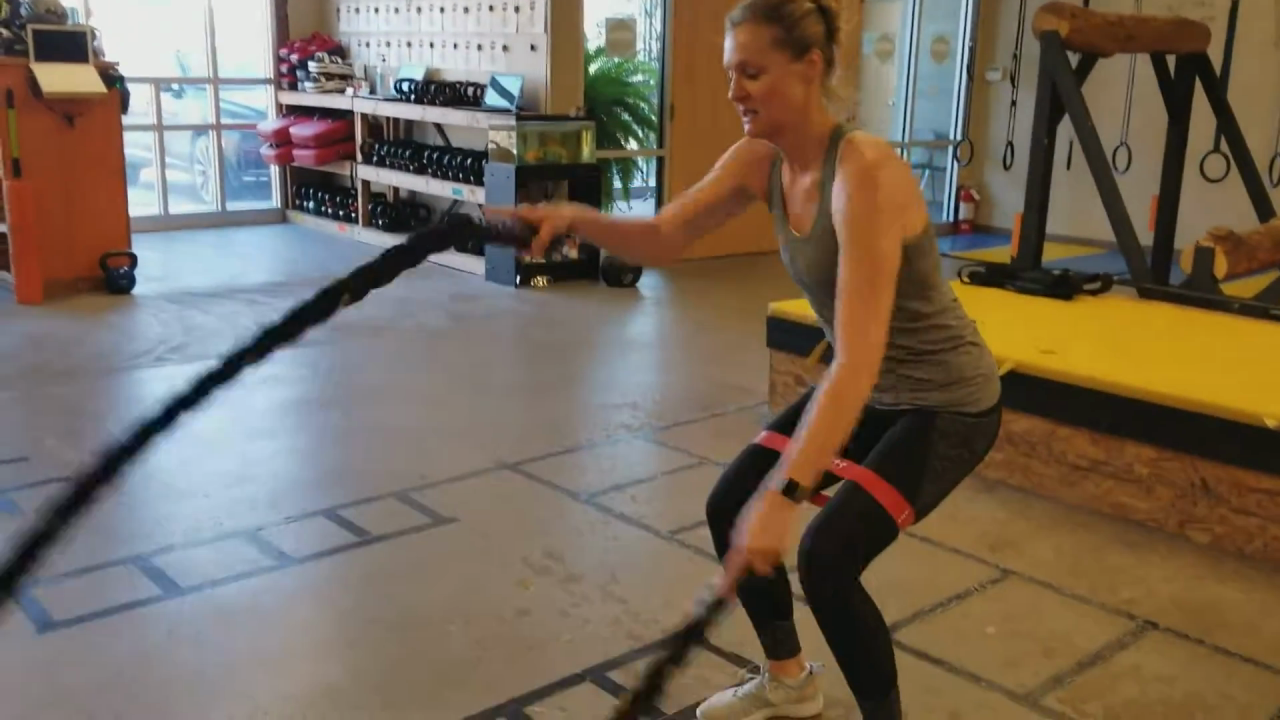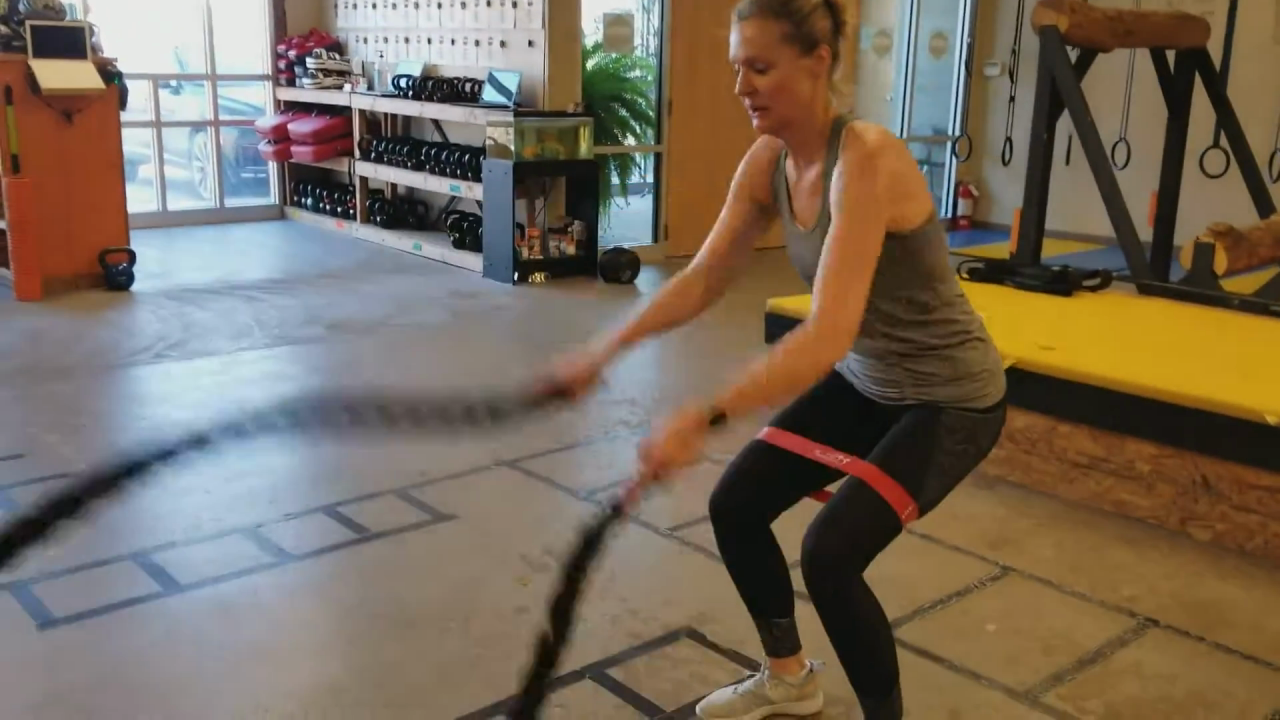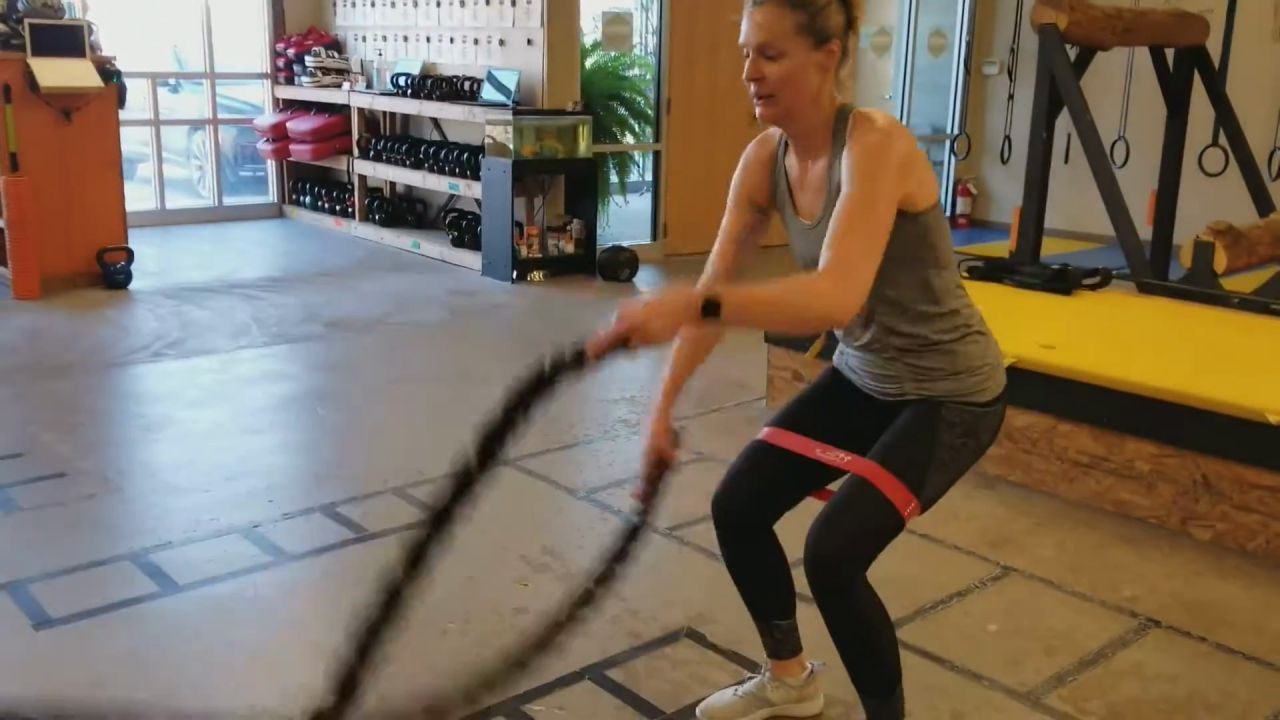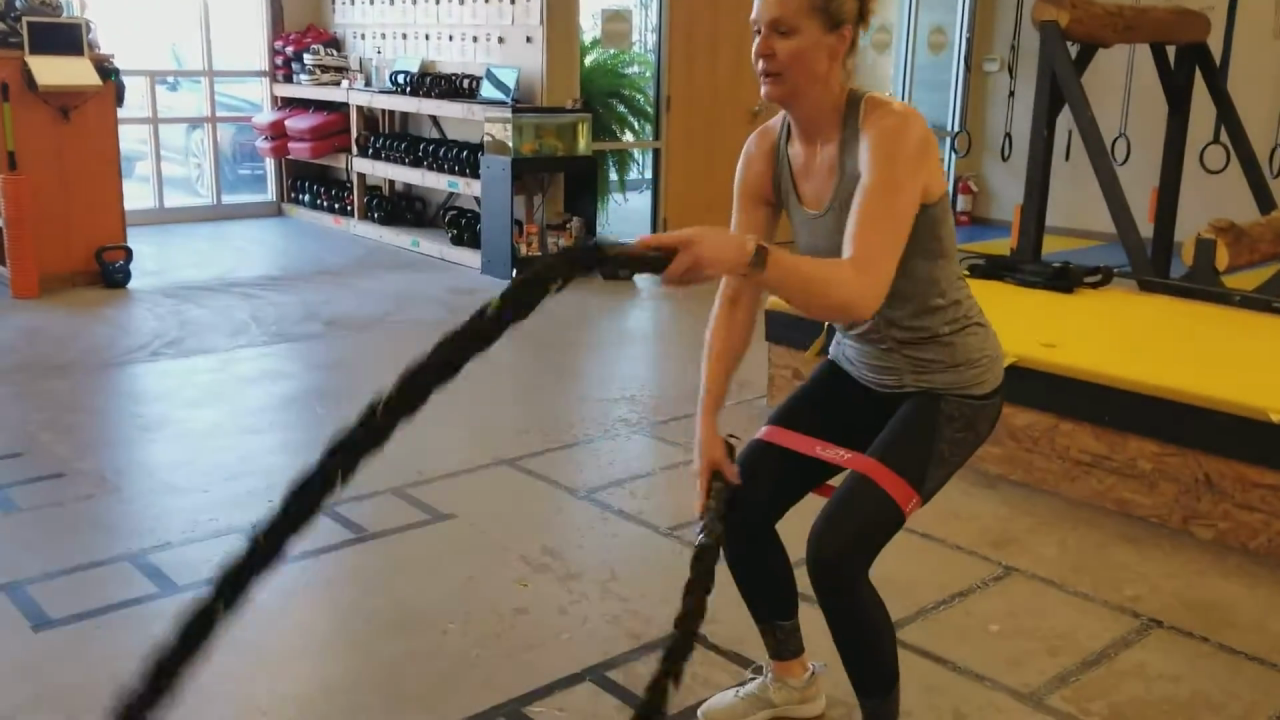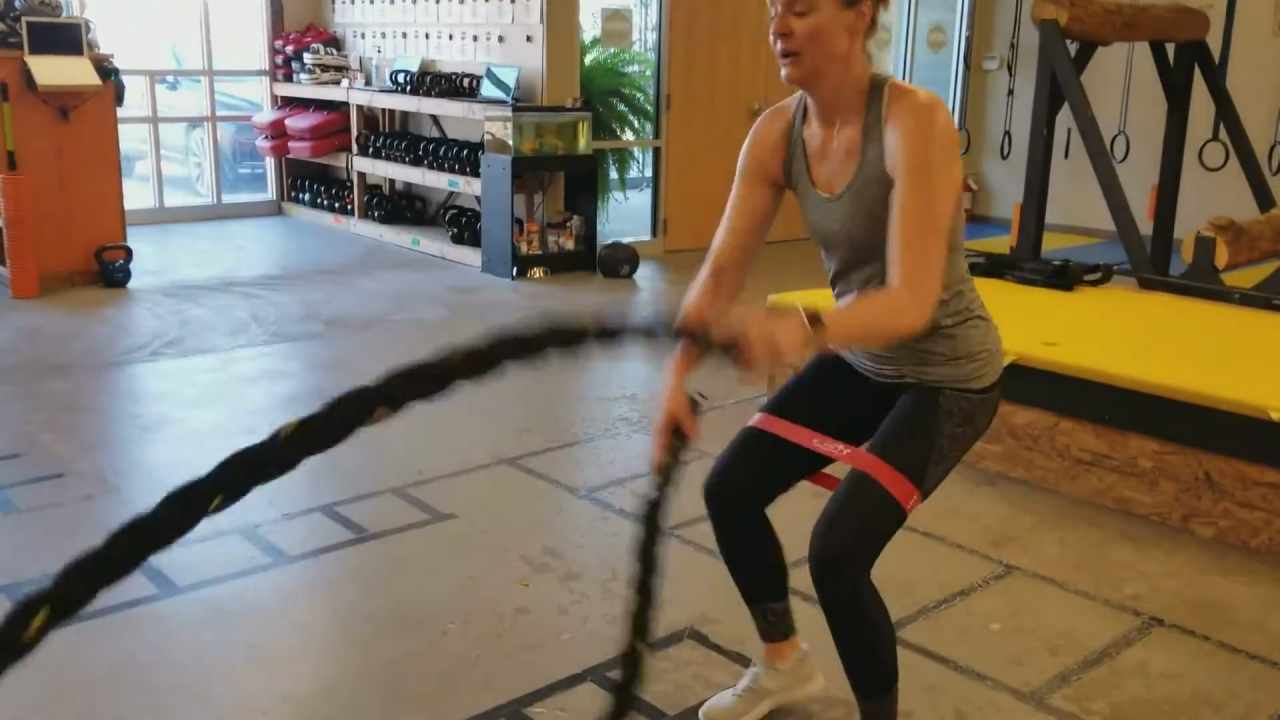
dt=0.1s
person 1, frame 1
left shoulder: (866, 173)
right shoulder: (757, 159)
left elbow: (859, 360)
right elbow: (660, 241)
left wrist: (779, 497)
right wrist: (581, 219)
left hip: (945, 399)
right hip: (859, 384)
left knee: (825, 558)
right knee: (727, 509)
person 1, frame 2
left shoulder: (868, 161)
right shoulder: (768, 162)
left elbow: (829, 333)
right elbow: (701, 282)
left wrist: (703, 418)
right wrist: (606, 348)
left hip: (950, 395)
right hip: (864, 379)
left knee: (832, 555)
right knee: (734, 507)
person 1, frame 3
left shoulder: (876, 147)
right shoulder: (766, 160)
left elbow: (833, 301)
right elbow: (717, 297)
left wrist: (696, 305)
right wrist: (664, 406)
left hip: (950, 389)
right hip: (860, 372)
left knee: (833, 553)
right knee: (737, 507)
person 1, frame 4
left shoulder: (894, 133)
right shoulder: (765, 148)
left elbow: (857, 294)
right elbow: (735, 301)
left wrist: (748, 255)
right wrist: (705, 423)
left hip: (947, 381)
right hip: (857, 366)
left knee: (835, 550)
right knee: (739, 506)
person 1, frame 5
left shoulder: (915, 123)
right shoulder: (778, 131)
left elbow: (909, 303)
right elbow: (722, 267)
left wrist: (805, 331)
right wrist: (677, 379)
left hip: (946, 374)
right hip: (860, 361)
left knee: (836, 551)
right knee: (730, 489)
